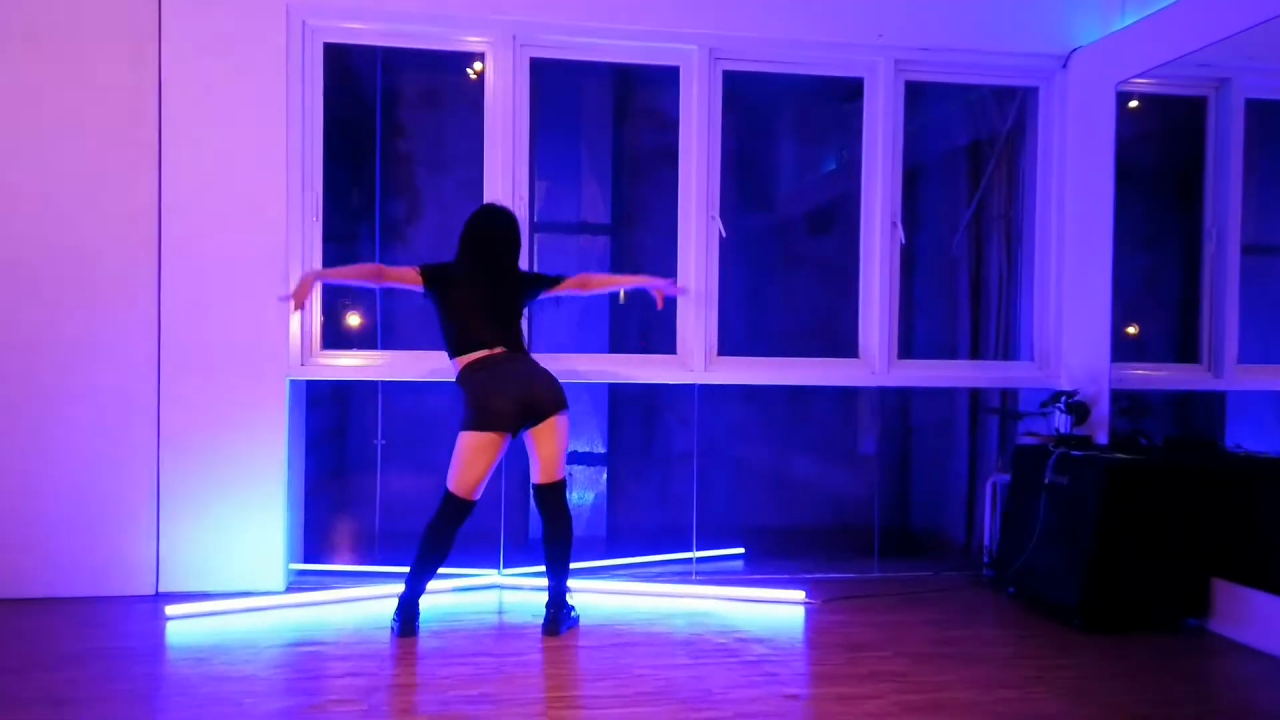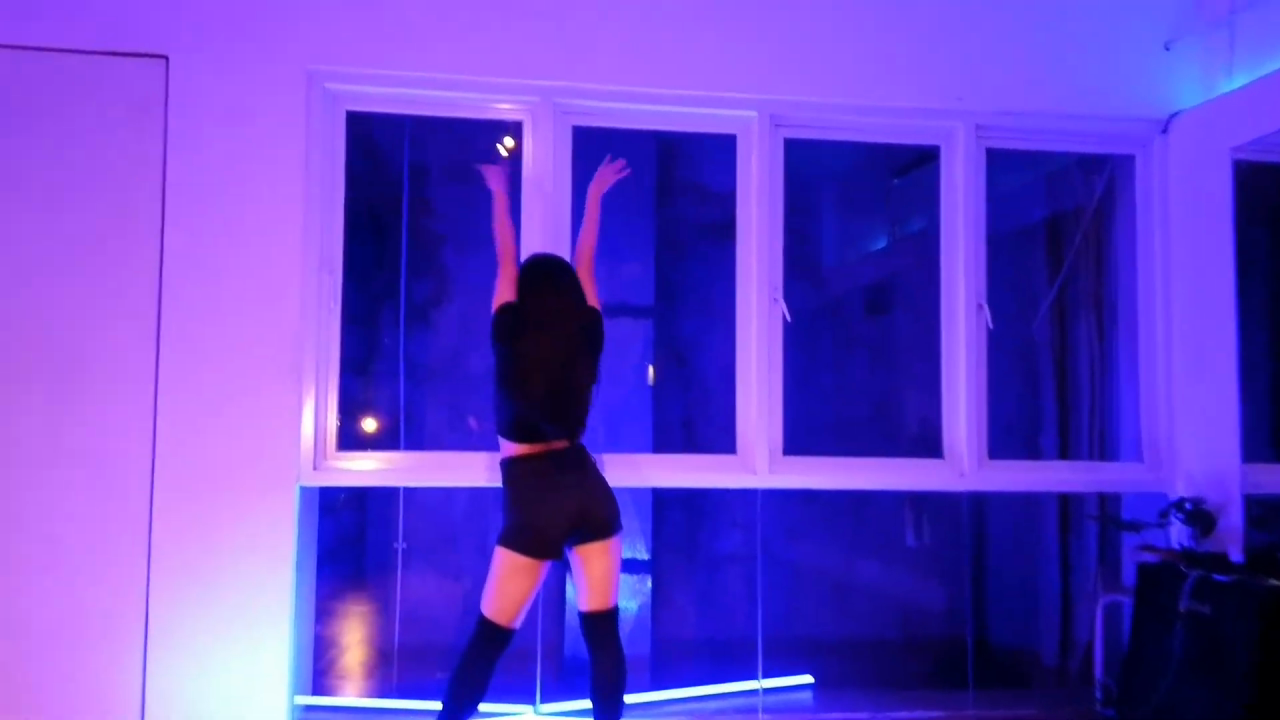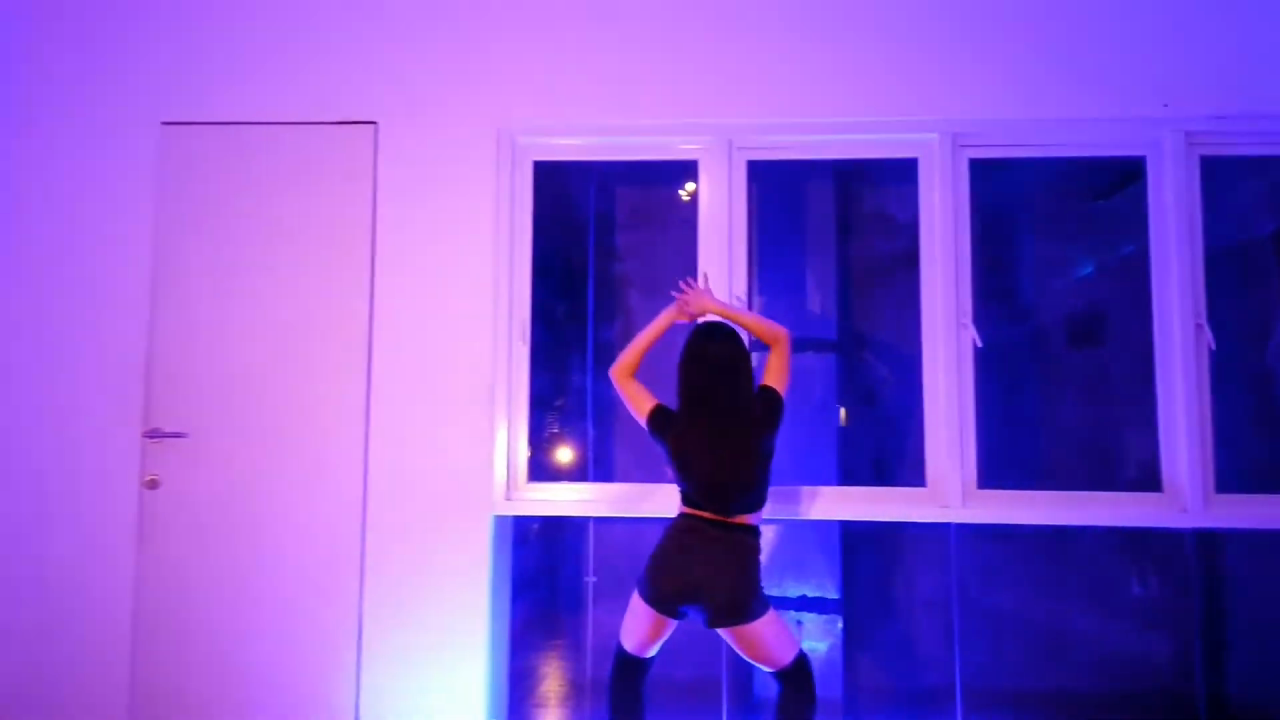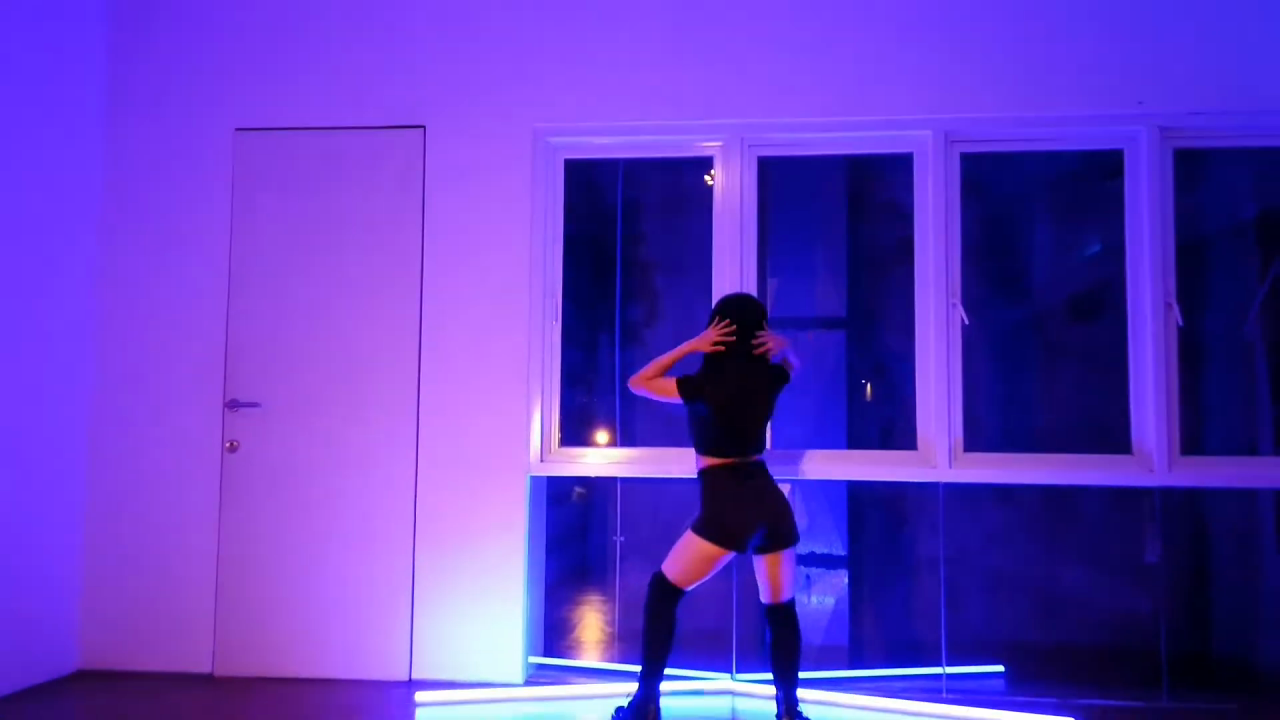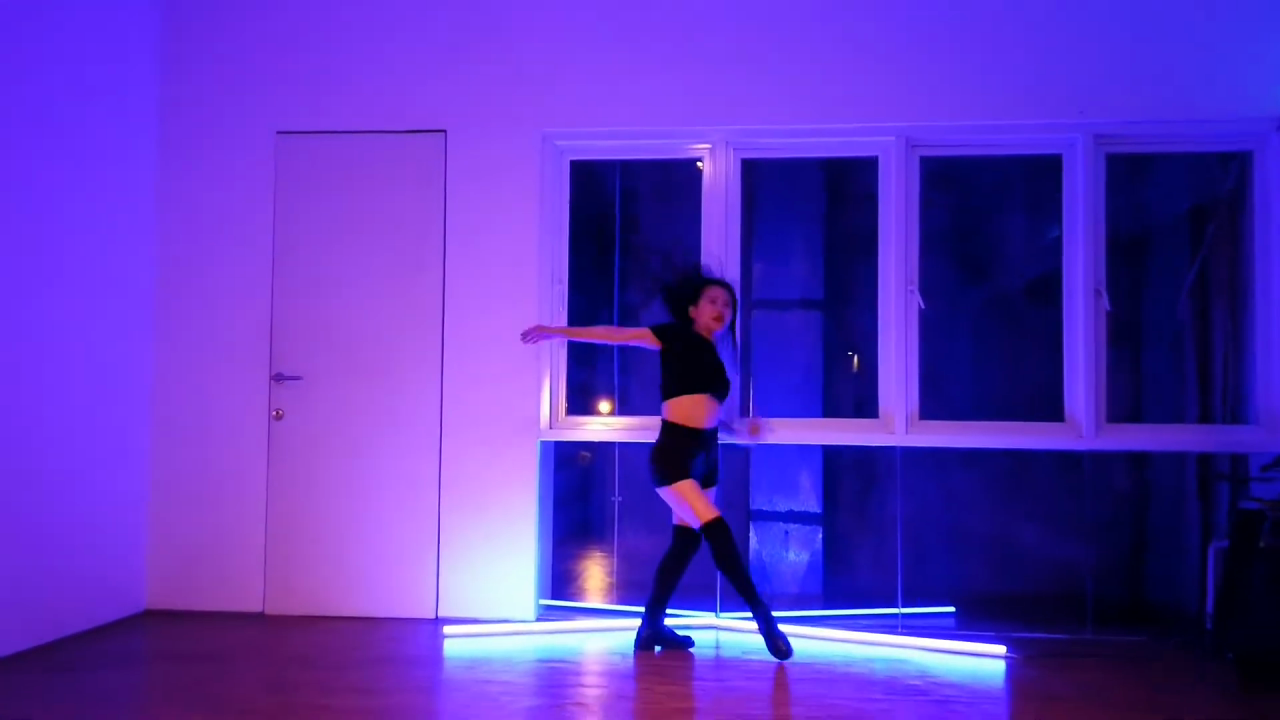
dt=0.7s
person 1, frame 1
left shoulder: (444, 278)
right shoulder: (519, 282)
left elbow: (380, 274)
right elbow: (582, 283)
left wrist: (316, 275)
right wrist: (643, 280)
left hip: (487, 393)
right hip: (540, 386)
left knee: (454, 508)
right knee: (552, 498)
left ankle: (409, 608)
right ankle: (558, 607)
person 1, frame 2
left shoulder: (510, 341)
right shoulder: (587, 339)
left elbow: (506, 263)
right elbow: (585, 266)
left wrist: (498, 192)
right wrist: (595, 197)
left hip: (532, 500)
right hip: (588, 491)
left knee: (490, 637)
right knee: (602, 631)
person 1, frame 3
left shoulder: (674, 429)
right shoulder: (762, 420)
left elbow: (620, 373)
right elbow: (781, 340)
left wrist: (669, 316)
right wrist: (718, 309)
left hip: (673, 561)
right hip: (734, 571)
left knee: (629, 666)
right knee: (797, 677)
person 1, frame 4
left shoulder: (705, 383)
right shoulder: (768, 378)
left elbow: (638, 383)
right elbow: (791, 364)
left wrist: (689, 348)
right wrist: (780, 348)
left hip: (725, 507)
right hip: (771, 502)
left knee: (663, 592)
right knee: (780, 609)
person 1, frame 5
left shoulder: (713, 359)
right shoulder: (677, 338)
right elbow: (617, 335)
left wrist: (738, 426)
left hip: (704, 458)
right hip: (674, 455)
left knee: (687, 541)
right knee: (718, 531)
left ankle: (652, 627)
